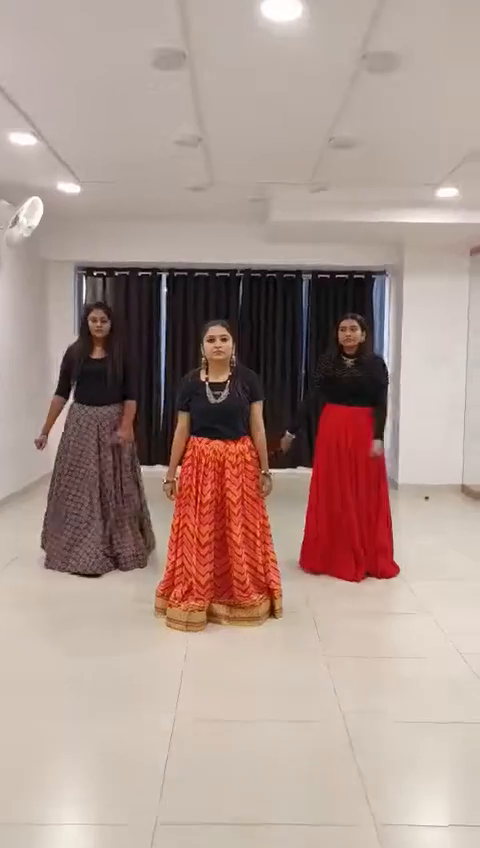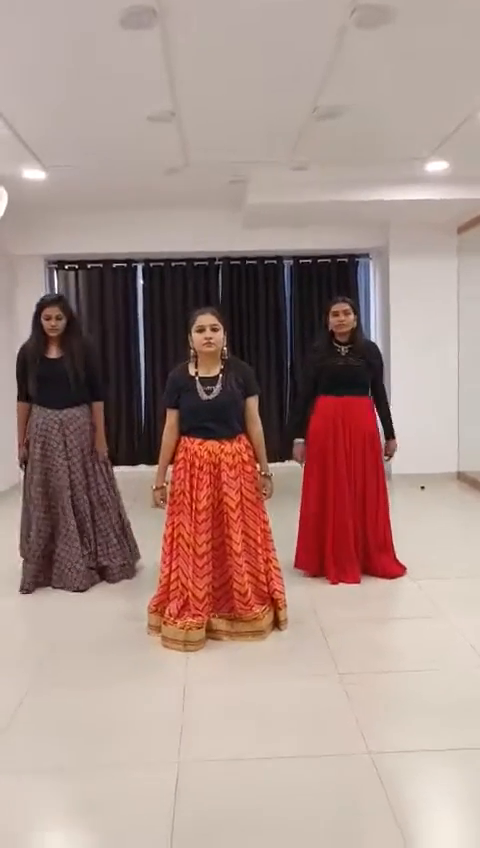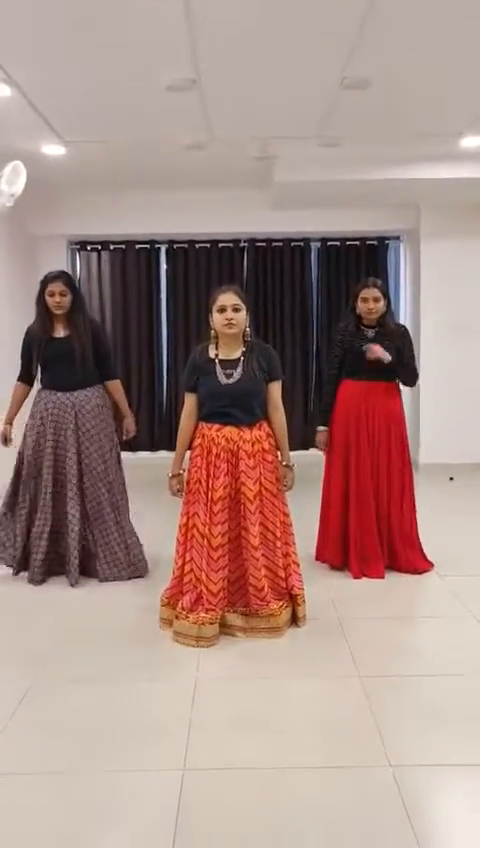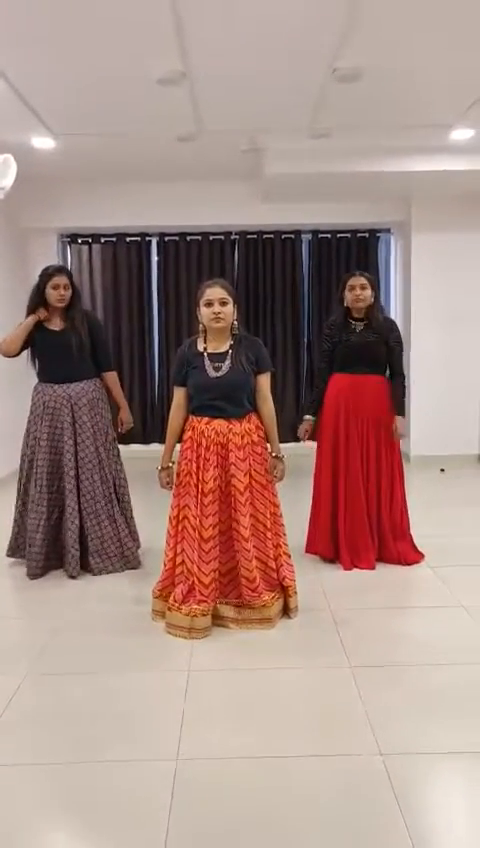
dt=1s
person 1, frame 1
left shoulder: (247, 379)
right shoulder: (191, 382)
left elbow: (257, 427)
right elbow: (182, 430)
left wrist: (265, 470)
right wrist: (170, 474)
left hip: (240, 463)
right hip: (200, 464)
left knee: (240, 531)
right knee: (199, 532)
left ankle: (241, 595)
right ankle: (195, 596)
person 1, frame 2
left shoulder: (241, 372)
right shoulder: (179, 377)
left elbow: (253, 423)
right elbow: (171, 430)
left wrist: (264, 469)
right wrist: (159, 479)
left hip: (236, 464)
right hip: (193, 466)
left knee: (239, 538)
right knee: (194, 540)
left ankle: (241, 608)
right ankle: (192, 611)
person 1, frame 3
left shoulder: (264, 355)
right shoulder: (199, 359)
left elbow: (276, 409)
right elbow: (189, 414)
left wrist: (286, 459)
right wrist: (176, 466)
left hip: (256, 453)
right hip: (210, 454)
left knee: (257, 530)
right knee: (210, 532)
left ankle: (260, 603)
right ankle: (207, 607)
person 1, frame 4
left shoulder: (252, 347)
right shoulder: (187, 353)
left elbow: (265, 401)
right elbow: (178, 407)
left wrist: (276, 451)
right wrist: (165, 460)
left hip: (245, 445)
right hip: (200, 447)
left knee: (248, 522)
right knee: (200, 524)
left ankle: (251, 594)
right ankle: (198, 597)
person 2, frame 1
left shoulder: (120, 354)
right shoulder: (74, 352)
left elbow: (130, 395)
right elbow: (61, 392)
left wrist: (125, 426)
right wrist: (46, 429)
left hip: (112, 423)
right hip: (81, 423)
left knee: (114, 488)
right knee: (77, 488)
left ankle: (117, 548)
right ankle: (74, 551)
person 2, frame 2
left shoulder: (81, 349)
right shoulder: (28, 352)
left elbow: (97, 395)
right elbow: (24, 398)
left wrist: (100, 436)
right wrist: (21, 441)
left hip: (79, 427)
right hip: (43, 430)
left knee: (88, 496)
right knee: (46, 500)
left ankle: (95, 562)
right ankle: (47, 566)
person 2, frame 3
left shoulder: (89, 329)
right shoulder: (35, 333)
left elbow: (109, 374)
right elbow: (26, 379)
left wrist: (126, 413)
left hip: (90, 410)
right hip: (50, 413)
left knee: (95, 484)
right knee: (50, 486)
left ankle: (102, 556)
right ankle: (49, 556)
person 2, frame 4
left shoulder: (86, 321)
right shoulder: (34, 327)
left elbow: (106, 366)
left wrist: (123, 406)
right wrist: (33, 318)
left hip: (87, 403)
right hip: (49, 406)
left knee: (92, 475)
right knee: (49, 477)
left ankle: (100, 548)
right ankle: (47, 548)
person 3, frame 1
left shoulder: (375, 363)
right shoulder: (327, 362)
left elbow: (380, 403)
right elbow: (312, 399)
left wrist: (378, 438)
right wrist: (292, 431)
left hip: (363, 431)
right hip: (331, 430)
left knee: (367, 496)
right knee: (331, 495)
left ankle: (368, 558)
right ankle: (329, 556)
person 3, frame 2
left shoulder: (369, 350)
right shoulder: (319, 351)
left elbow: (379, 393)
right elbow: (306, 396)
left wrist: (390, 434)
right wrist: (299, 436)
left hip: (362, 425)
right hip: (326, 424)
left knee: (365, 492)
right knee: (328, 492)
left ankle: (372, 557)
right ankle: (332, 558)
person 3, frame 3
left shoulder: (398, 333)
right shoulder: (345, 332)
left elbow: (411, 377)
right elbow: (332, 379)
left wrist: (388, 359)
right wrist: (323, 423)
left hip: (386, 413)
right hip: (349, 412)
left knee: (389, 482)
right knee: (350, 483)
left ankle: (395, 551)
right ankle: (352, 551)
person 3, frame 4
left shoulder: (387, 327)
right shoulder: (333, 327)
left elbow: (397, 373)
right elbow: (323, 373)
left wrist: (398, 413)
right wrist: (310, 415)
left hip: (377, 405)
right hip: (339, 404)
left knee: (380, 475)
right knee: (341, 475)
left ankle: (386, 543)
right ankle: (343, 543)
